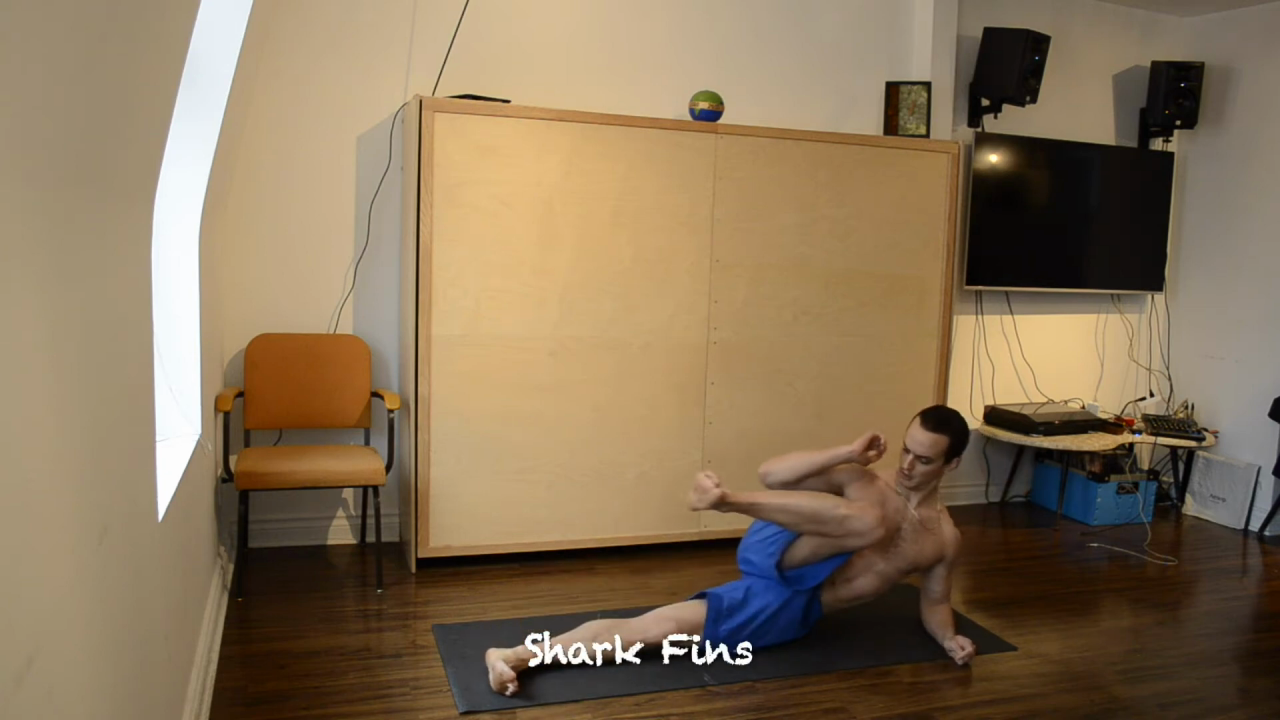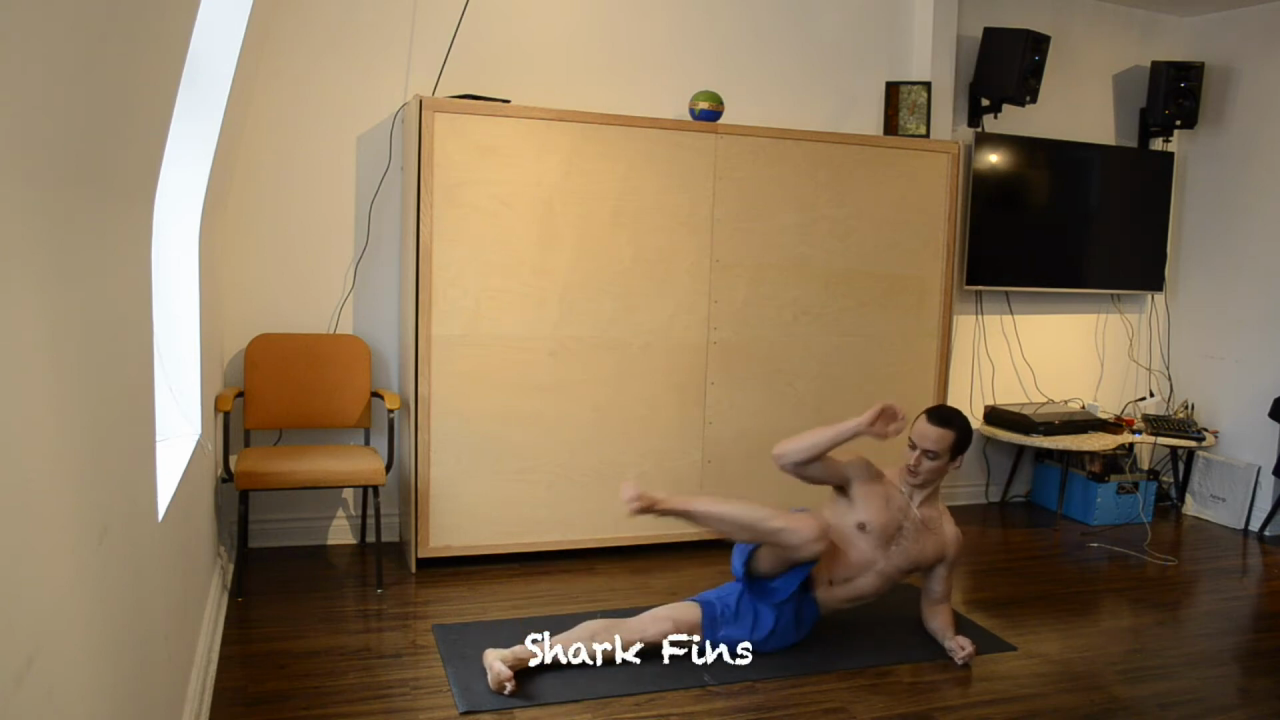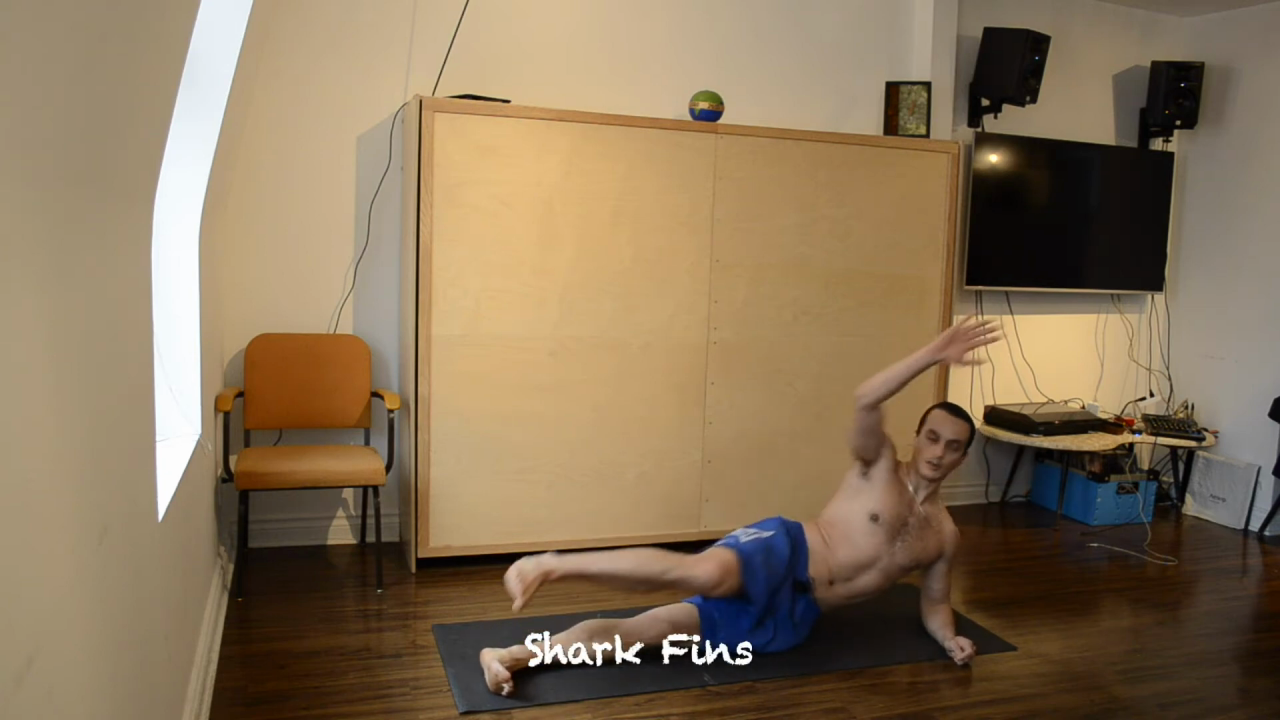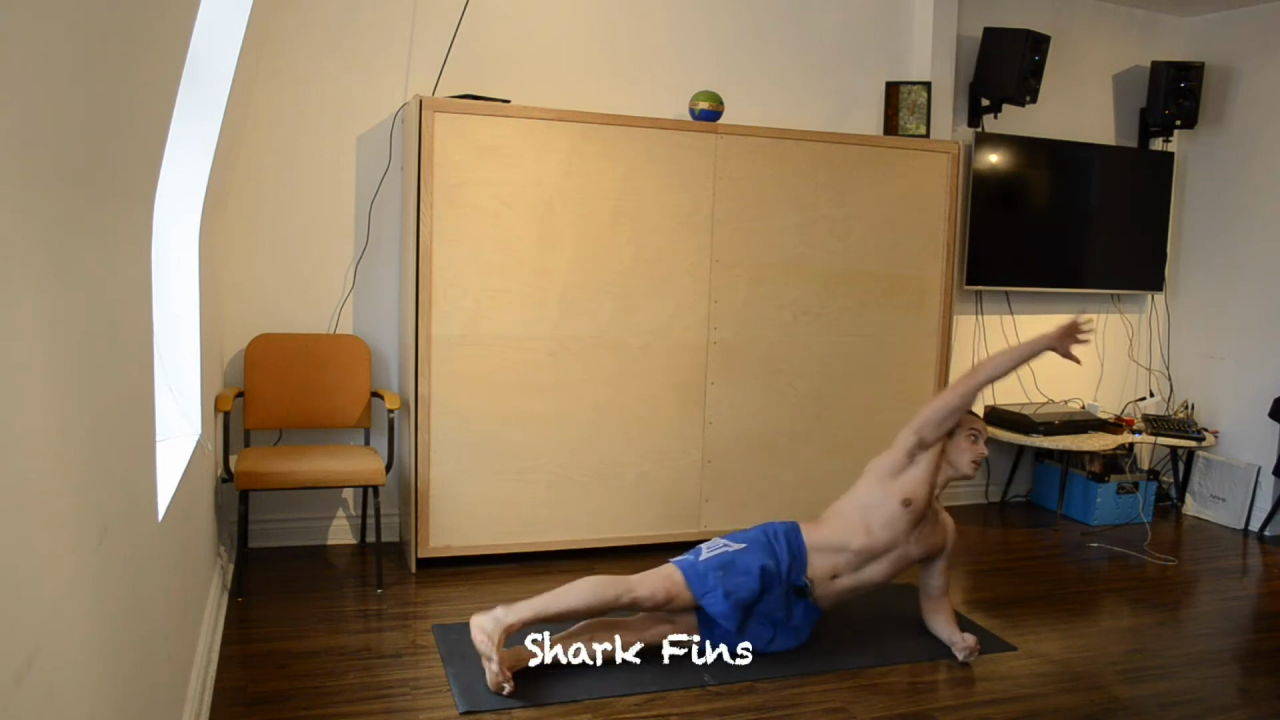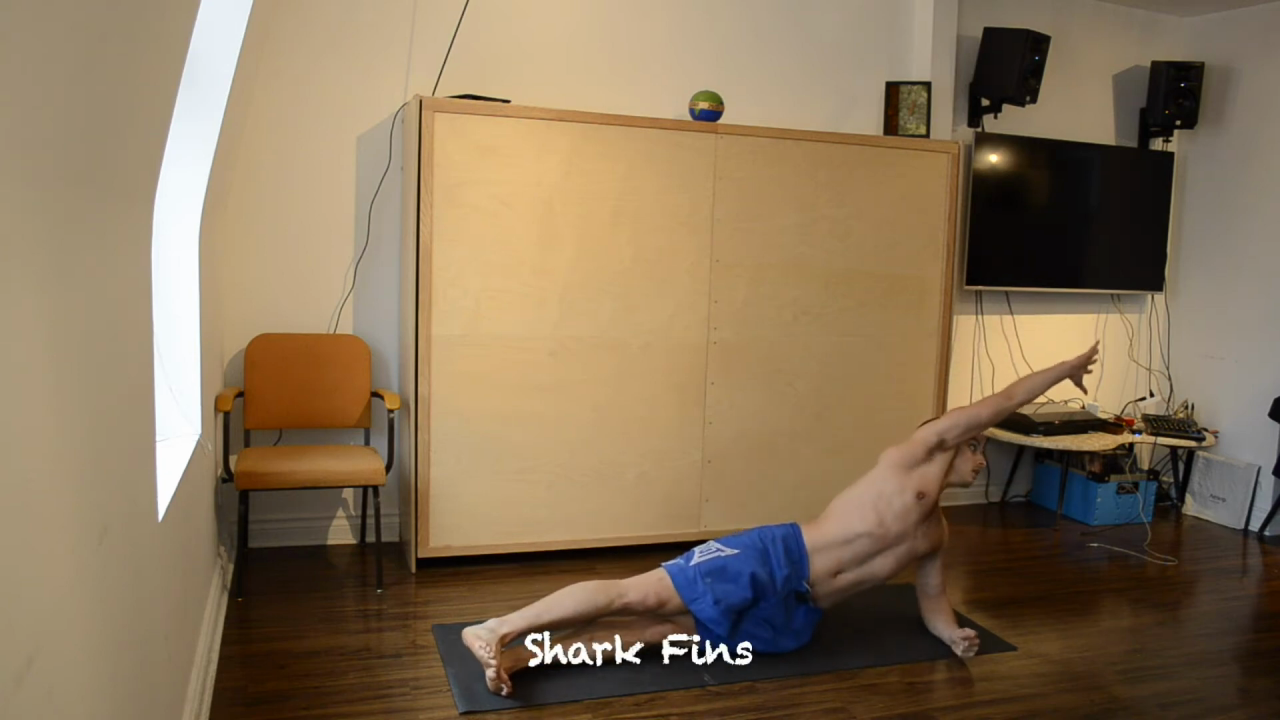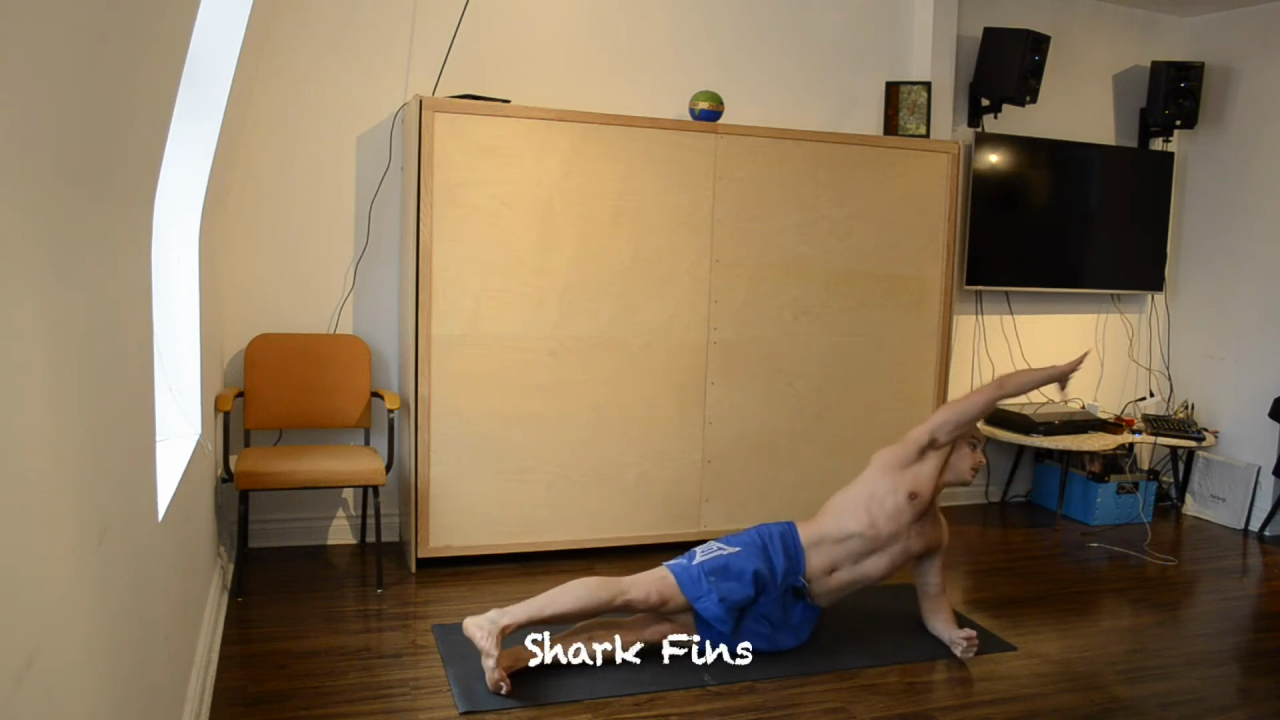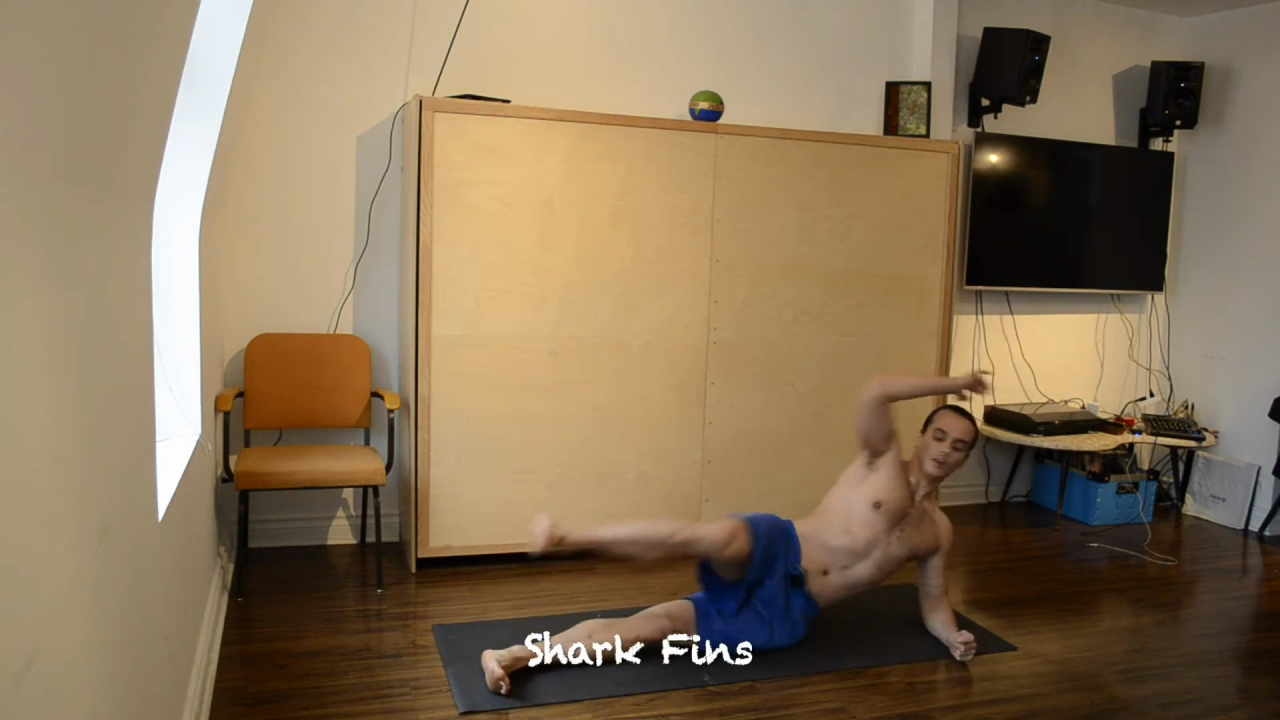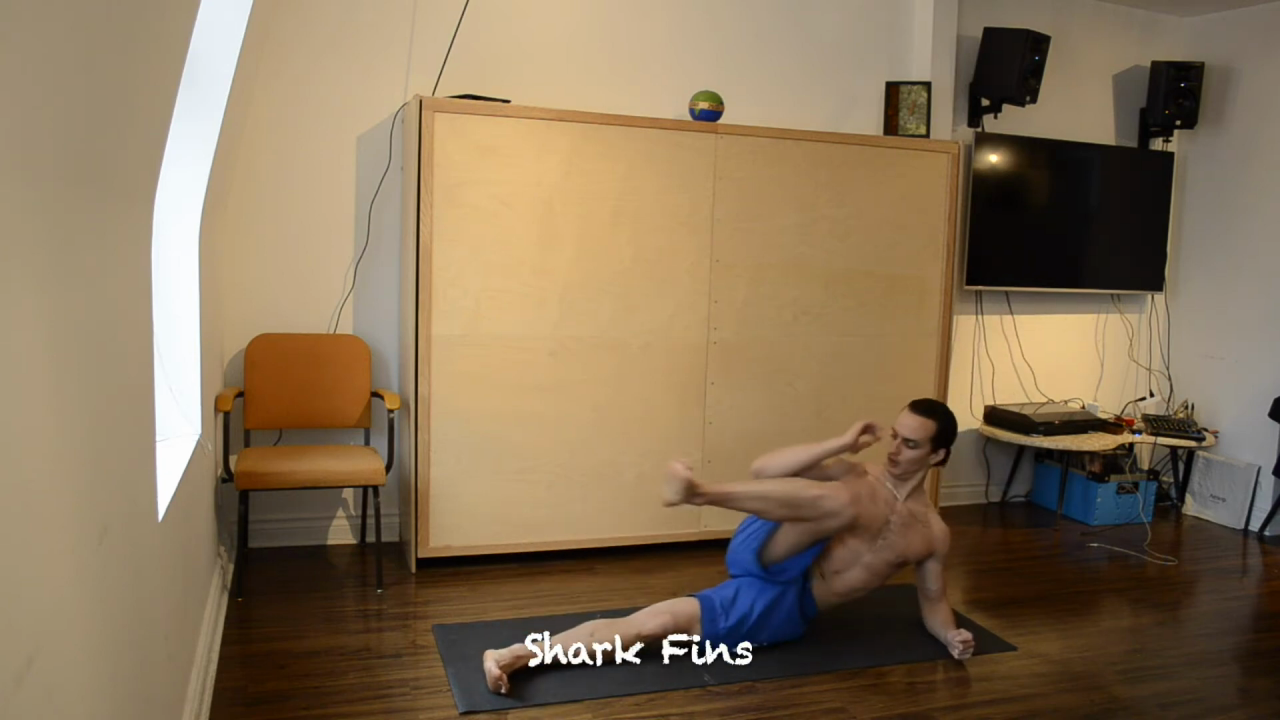
dt=0.3s
person 1, frame 1
left shoulder: (945, 537)
right shoulder: (860, 480)
left elbow: (935, 603)
right elbow: (770, 474)
left wrist: (950, 638)
right wrist: (849, 453)
left hip: (794, 612)
right hip: (777, 564)
left knee: (660, 628)
right knee: (869, 521)
left ankle: (521, 656)
person 1, frame 2
left shoulder: (947, 538)
right shoulder: (864, 476)
left elbow: (936, 602)
right elbow: (787, 455)
left wrist: (951, 638)
right wrist: (860, 426)
left hip: (795, 617)
right hip: (783, 569)
left knee: (663, 624)
right knee: (809, 530)
left ankle: (516, 655)
person 1, frame 3
left shoulder: (943, 535)
right shoulder: (880, 466)
left elbow: (934, 602)
right elbow: (863, 402)
left wrist: (950, 638)
right wrist: (929, 356)
left hip: (792, 615)
right hip: (781, 551)
left knee: (656, 627)
right knee: (705, 573)
left ankle: (517, 656)
right ankle: (551, 564)
person 1, frame 4
left shoulder: (943, 533)
right shoulder: (913, 454)
left elbow: (934, 600)
right elbow: (966, 384)
left wrist: (953, 635)
right wrist: (1045, 342)
left hip: (790, 615)
right hip: (773, 558)
left knee: (662, 627)
right knee: (649, 592)
left ankle: (519, 654)
right ankle: (502, 623)
person 1, frame 5
left shoulder: (934, 531)
right shoulder: (920, 456)
left elbow: (932, 599)
right elbow: (997, 403)
left wrist: (954, 634)
right wrist: (1064, 369)
left hip: (790, 617)
right hip: (773, 561)
left knee: (664, 628)
right knee: (642, 598)
left ankle: (519, 655)
right ankle: (497, 633)
person 1, frame 6
left shoulder: (936, 532)
right shoulder: (919, 454)
left elbow: (932, 599)
right elbow: (984, 396)
left wrist: (952, 632)
right wrist: (1054, 374)
left hip: (790, 612)
right hip: (771, 555)
left knee: (658, 625)
right knee: (643, 598)
left ankle: (515, 656)
right ankle: (501, 625)
person 1, frame 7
left shoulder: (937, 532)
right shoulder: (883, 460)
left elbow: (934, 602)
right elbow: (875, 392)
left wrist: (953, 635)
right wrist: (953, 384)
left hip: (790, 614)
right hip: (767, 555)
left knee: (660, 625)
right knee: (720, 538)
left ankle: (520, 655)
right ankle: (568, 538)
person 1, frame 8
left shoulder: (934, 533)
right shoulder: (852, 474)
left elbow: (933, 601)
right elbow: (762, 467)
left wrist: (950, 634)
right wrist: (841, 444)
left hip: (787, 611)
right hip: (764, 564)
left knee: (660, 623)
right knee: (843, 501)
left ankle: (519, 655)
